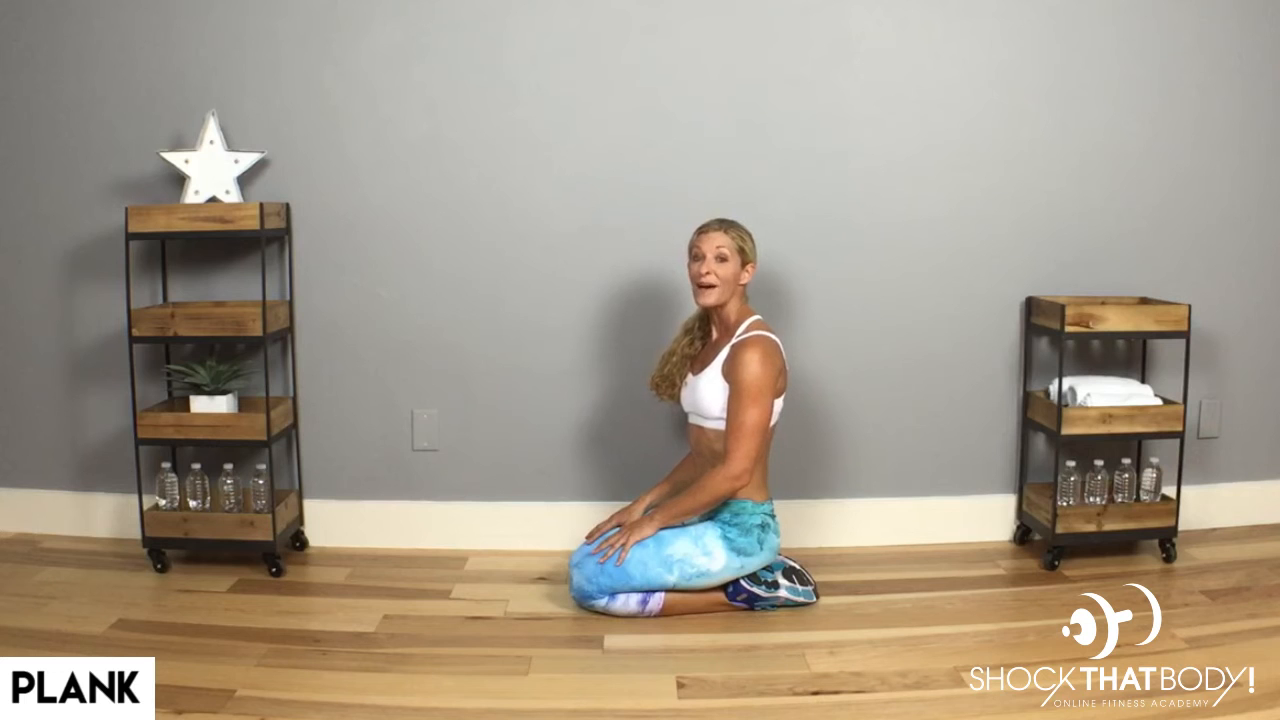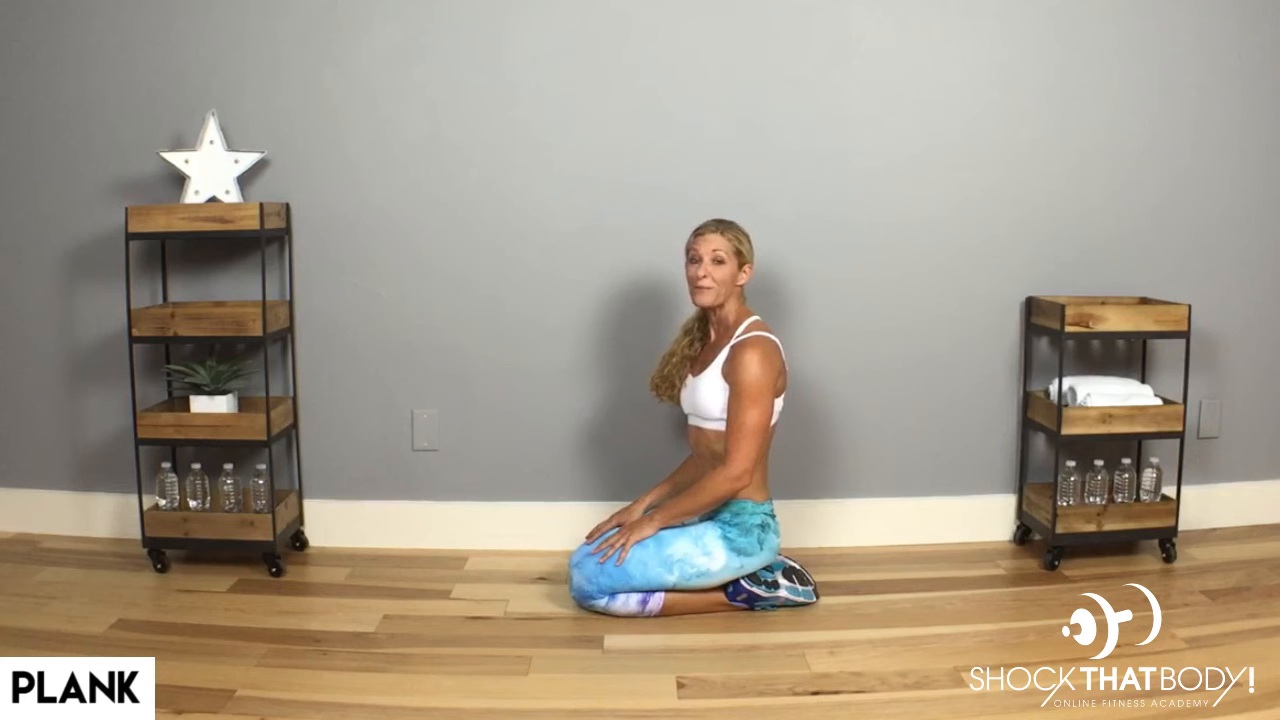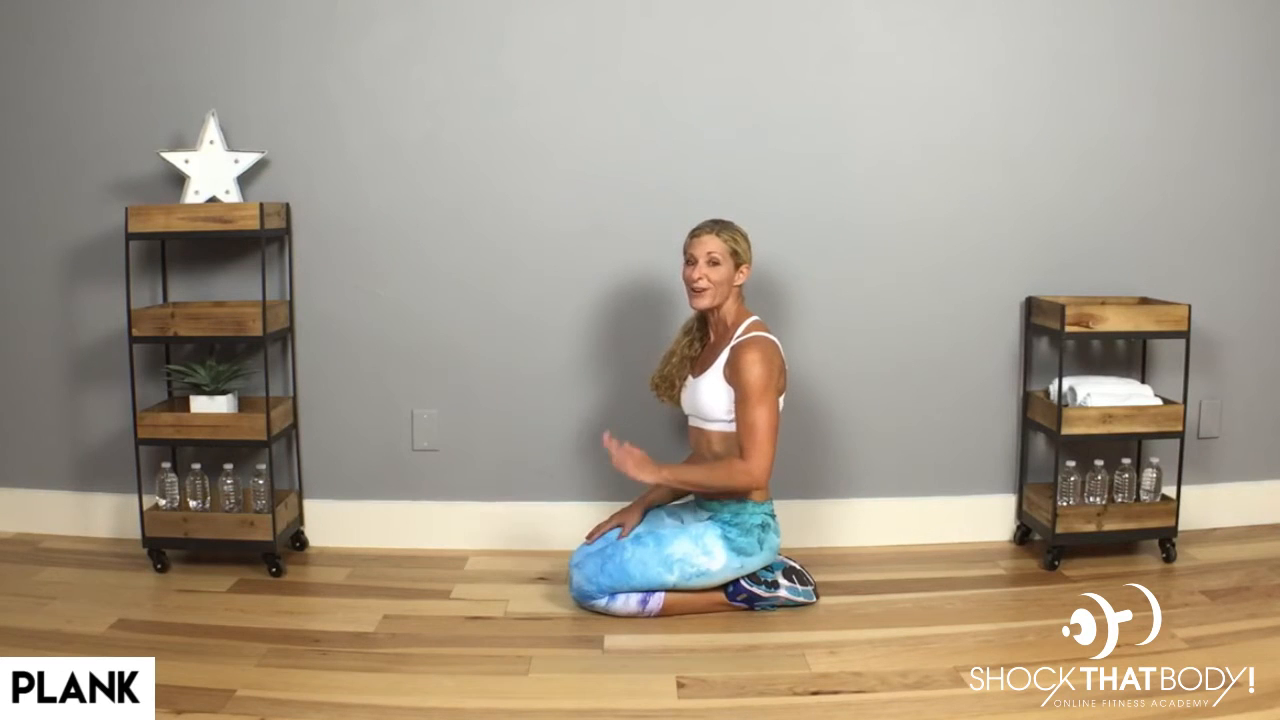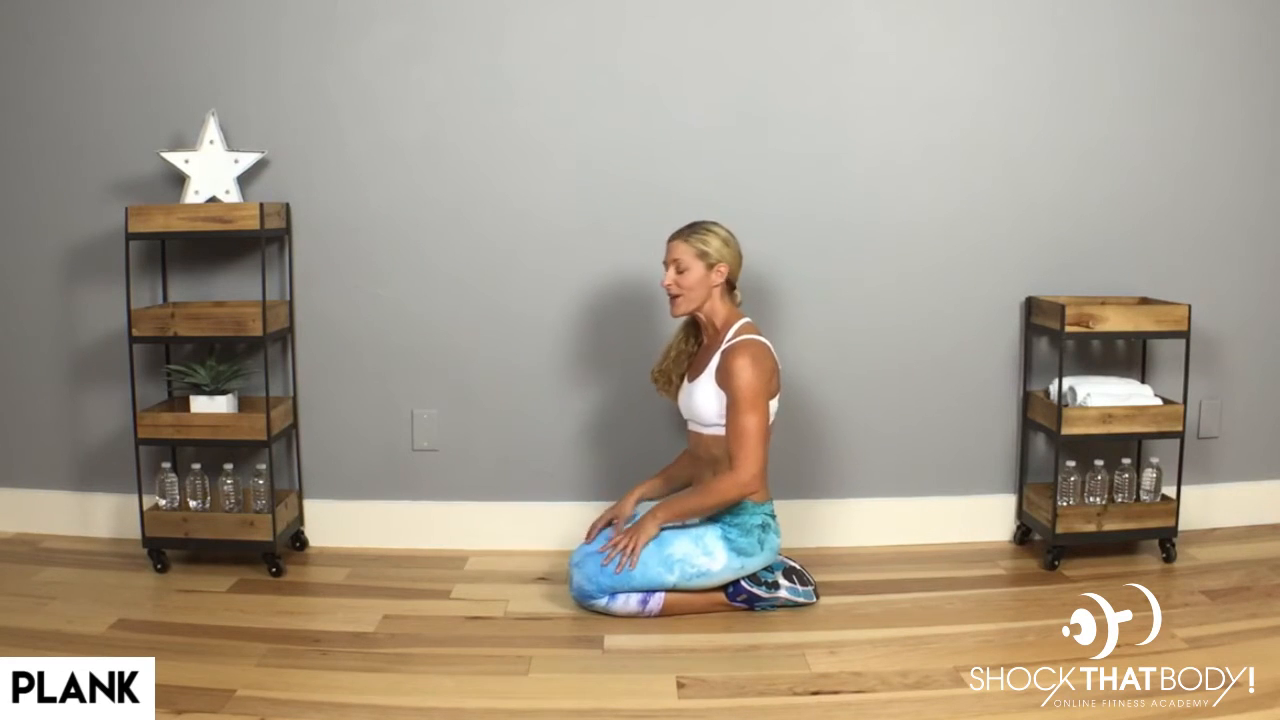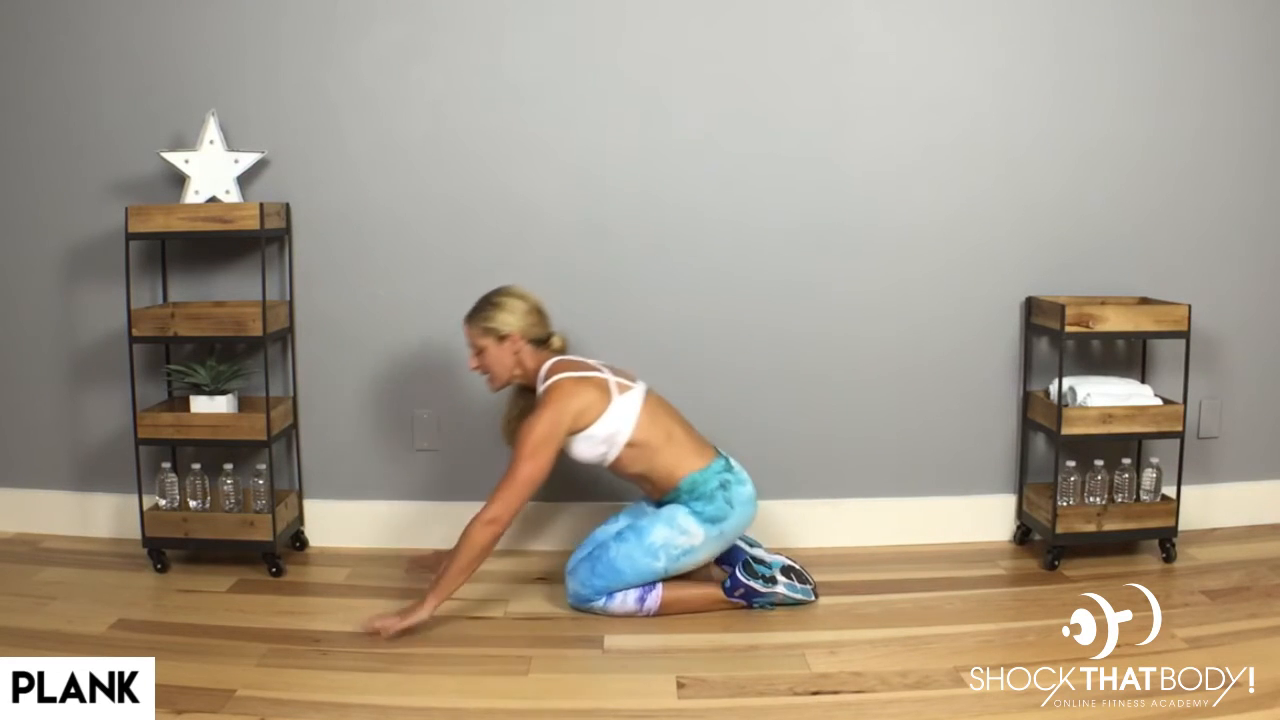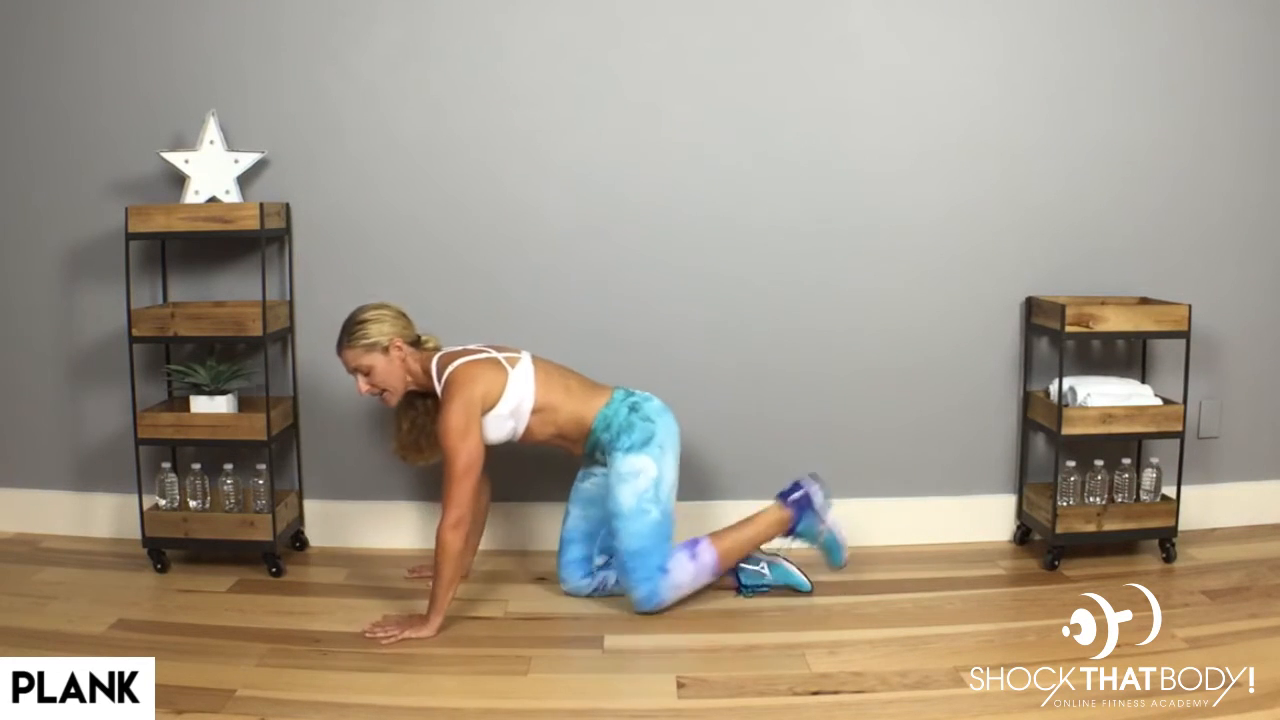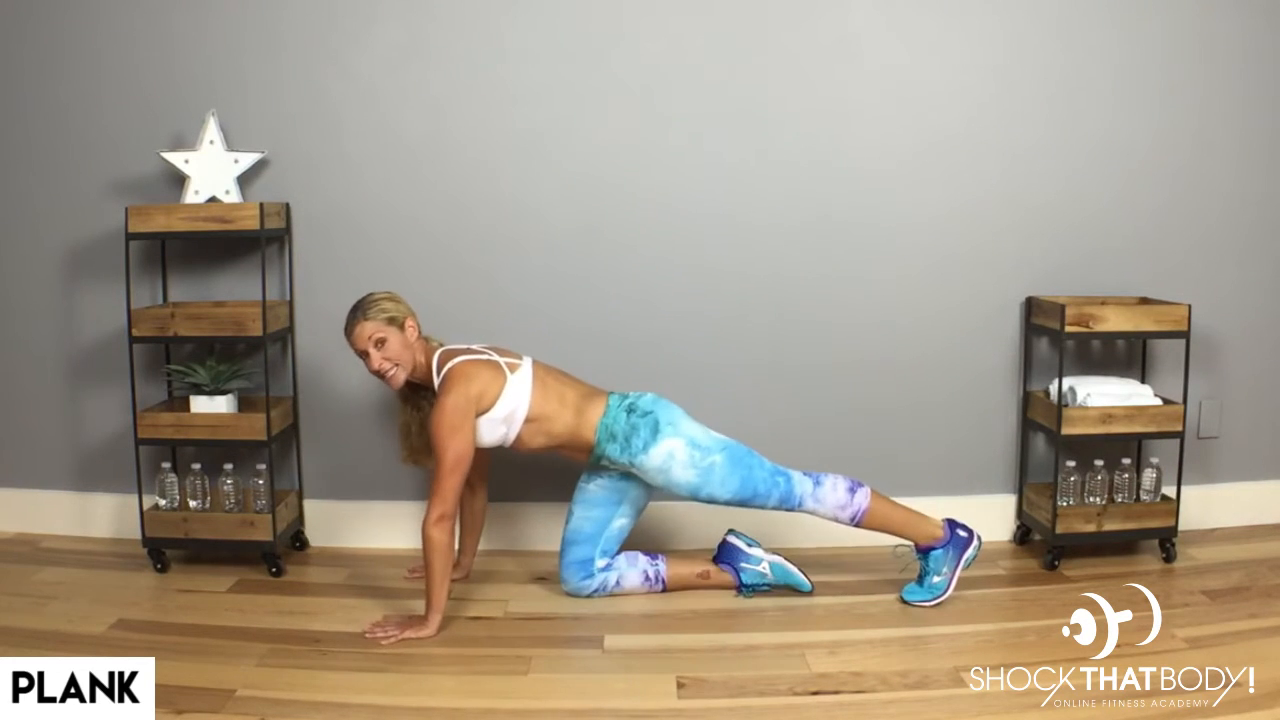
dt=0.7s
person 1, frame 1
left shoulder: (752, 349)
right shoulder: (704, 339)
left elbow: (735, 470)
left wrist: (654, 520)
right wrist: (644, 502)
left hip: (739, 527)
right hip: (709, 512)
left knee: (589, 581)
right knee: (586, 560)
left ankle: (743, 591)
right ankle: (753, 573)
person 1, frame 2
left shoulder: (752, 350)
right shoulder: (705, 339)
left elbow: (736, 471)
left wrist: (654, 520)
right wrist: (645, 503)
left hip: (739, 528)
right hip: (709, 514)
left knee: (589, 580)
right knee: (585, 558)
left ankle: (743, 592)
right ankle: (753, 573)
person 1, frame 3
left shoulder: (751, 350)
right shoulder: (703, 341)
left elbow: (754, 469)
left wrist: (659, 474)
right wrist: (643, 503)
left hip: (739, 528)
right hip: (708, 513)
left knee: (588, 582)
right knee: (586, 560)
left ankle: (743, 591)
right ankle: (752, 573)
person 1, frame 4
left shoulder: (743, 356)
right shoulder: (701, 343)
left elbow: (744, 477)
left wrist: (656, 519)
right wrist: (636, 495)
left hip: (739, 529)
right hip: (709, 516)
left knee: (589, 580)
right knee: (589, 556)
left ankle: (742, 591)
right ankle: (748, 573)
person 1, frame 5
left shoulder: (556, 403)
right shoulder: (561, 377)
left elbow: (495, 516)
right elbow: (515, 493)
left wrist: (427, 604)
right wrist: (460, 555)
left hip: (713, 500)
right hip: (696, 489)
left knee: (587, 587)
right knee: (585, 566)
left ankle: (739, 587)
right ankle: (733, 560)
person 1, frame 6
left shoulder: (457, 393)
right shoulder: (448, 375)
left elbow: (455, 520)
right elbow: (477, 486)
left wrist: (431, 619)
right wrist: (457, 565)
left hip: (635, 428)
right hip: (609, 444)
left knee: (649, 590)
right knee: (579, 577)
left ankle: (791, 509)
right ankle: (741, 565)
person 1, frame 7
left shoulder: (453, 391)
right shoulder: (452, 373)
left elbow: (439, 514)
right elbow: (474, 483)
left wrist: (430, 619)
right wrist: (463, 562)
left hip: (640, 432)
right hip: (614, 457)
left knee: (784, 489)
right knee: (581, 576)
left ankle: (944, 538)
right ankle: (735, 568)
